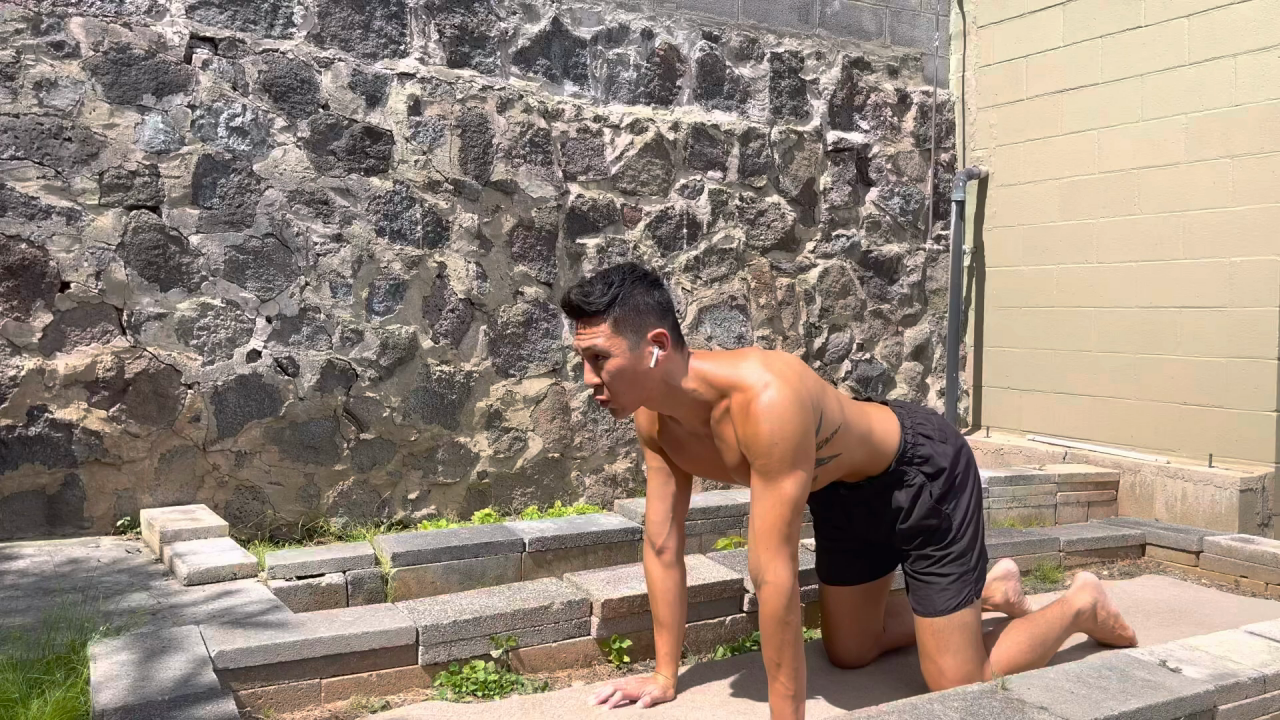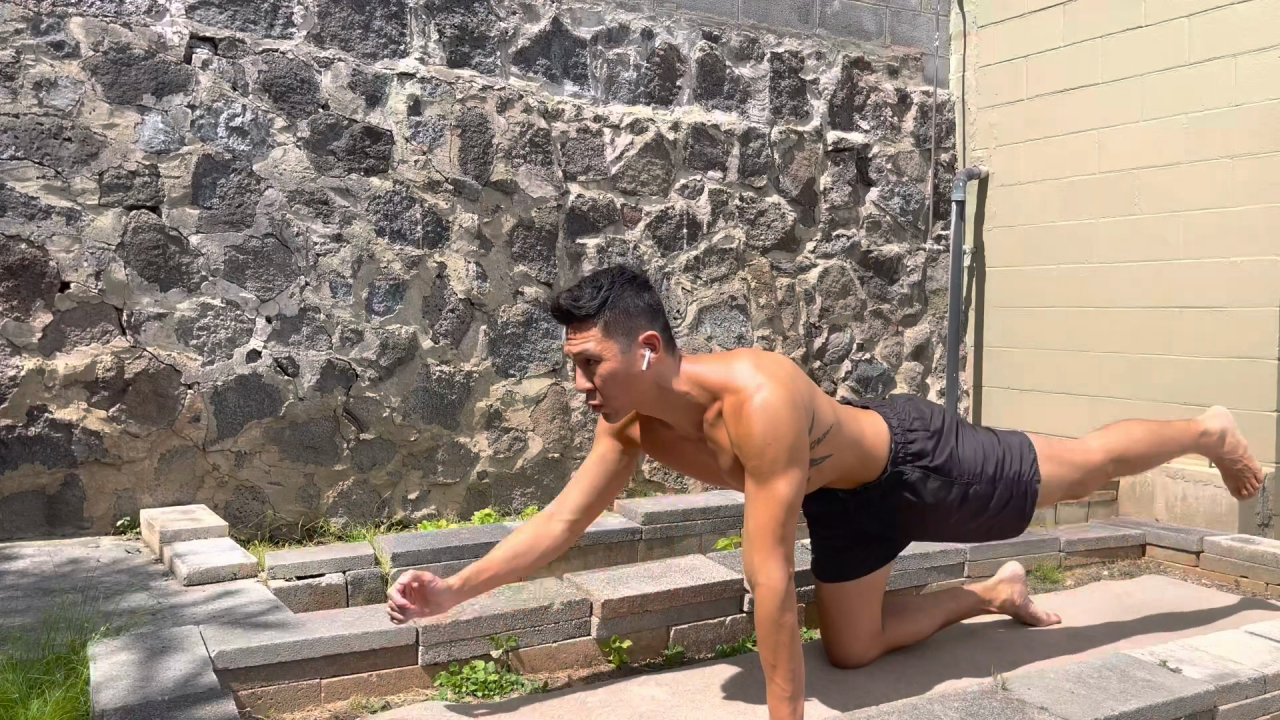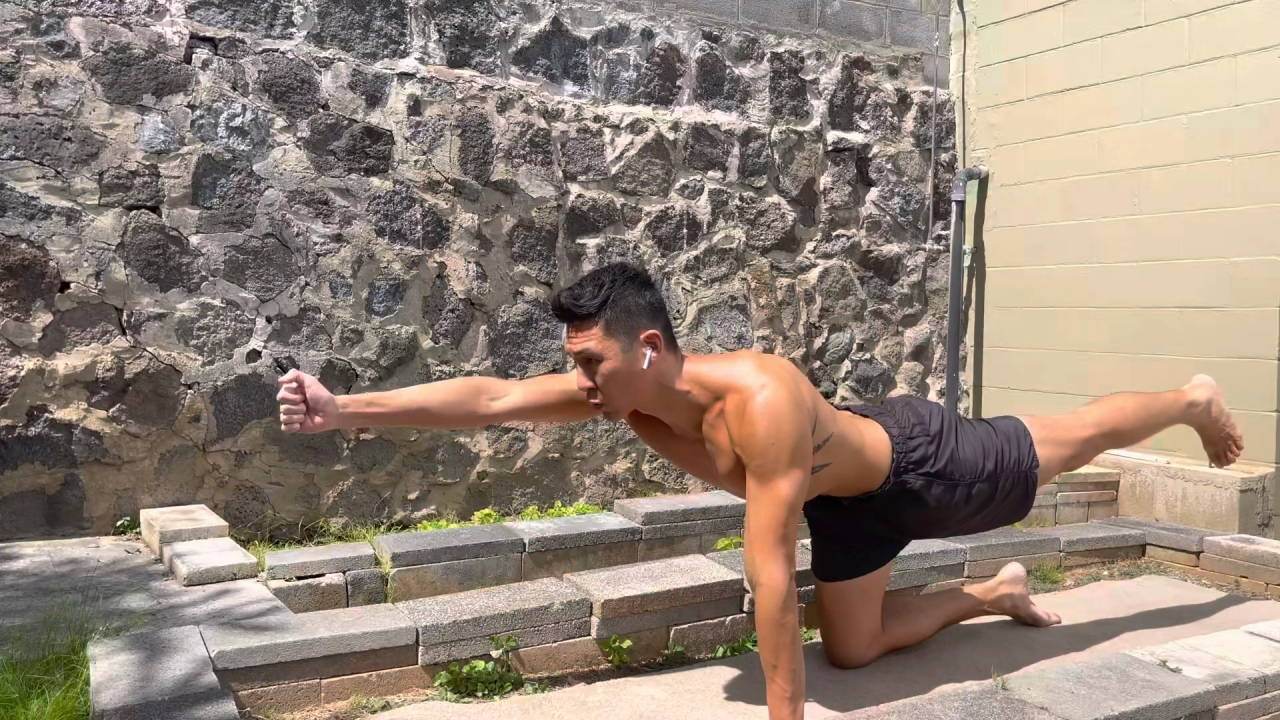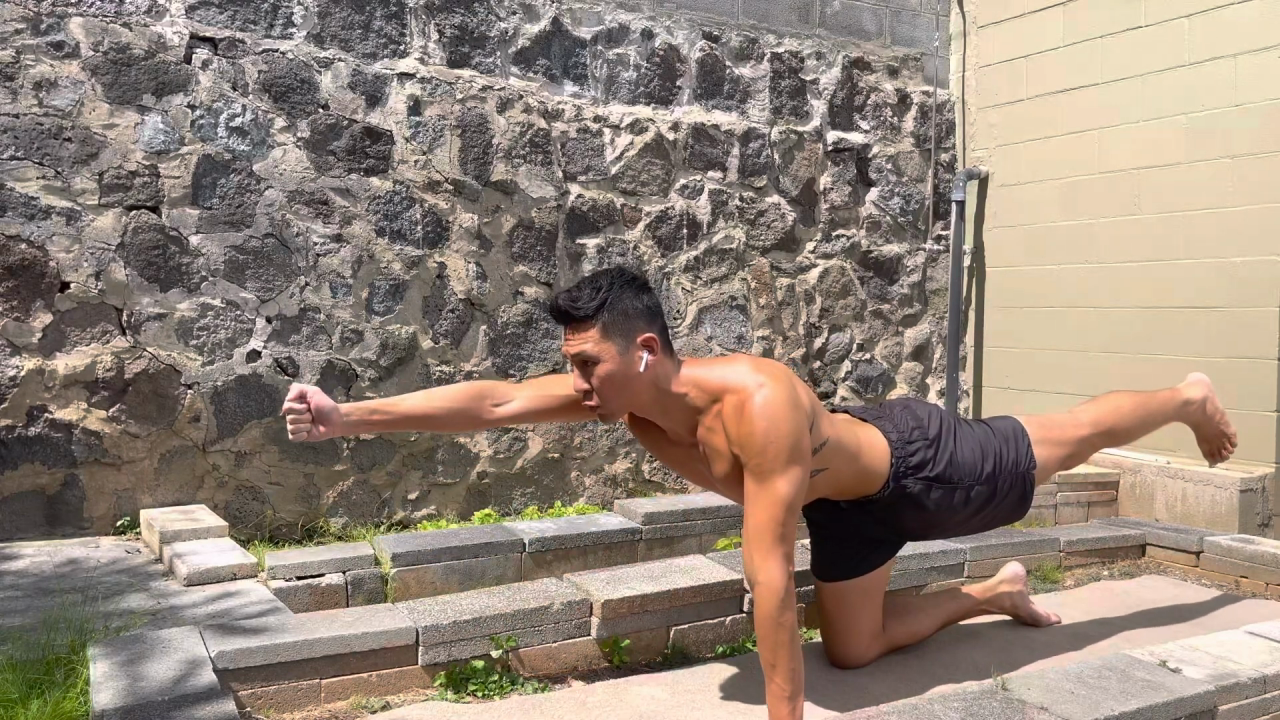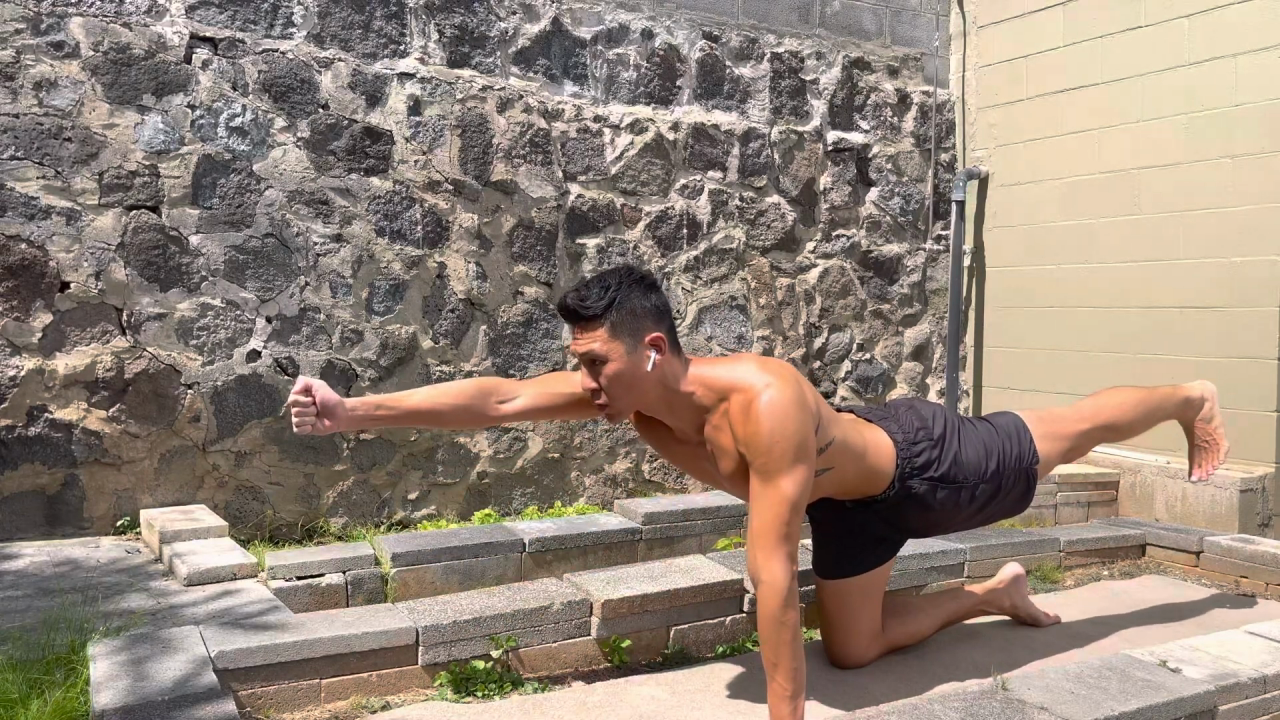
dt=1s
person 1, frame 1
left shoulder: (766, 399)
right shoulder: (653, 418)
left elbow: (773, 573)
right elbow: (662, 545)
left hip: (922, 468)
right hip: (846, 487)
right knee: (849, 654)
left ankle: (1079, 605)
right ankle: (992, 589)
person 1, frame 2
left shoulder: (758, 402)
right shoulder: (634, 423)
left elbow: (768, 576)
right elbow: (561, 522)
right wrist: (453, 589)
left hip: (919, 461)
right hip: (846, 489)
left knee: (1081, 469)
right knee: (853, 648)
left ankle: (1207, 431)
right ankle: (994, 593)
person 1, frame 3
left shoulder: (759, 399)
right shoulder: (621, 391)
left elbow: (770, 572)
right elbow: (489, 397)
right wrist: (344, 408)
left hip: (916, 463)
right hip: (846, 490)
left knee: (1065, 442)
left ankle: (1191, 400)
right ankle: (997, 593)
person 1, frame 4
left shoulder: (757, 402)
right shoulder: (619, 393)
left elbow: (768, 571)
right elbow: (491, 401)
right wrist: (347, 415)
left hip: (915, 465)
right hip: (845, 490)
left knee: (1064, 441)
left ankle: (1187, 398)
right ankle: (997, 591)
person 1, frame 5
left shoulder: (764, 401)
right shoulder: (626, 392)
left elbow: (771, 572)
right elbow: (497, 398)
right wrist: (352, 411)
left hip: (917, 464)
right hip: (849, 490)
left knee: (1064, 436)
left ankle: (1187, 400)
right ankle: (994, 593)
